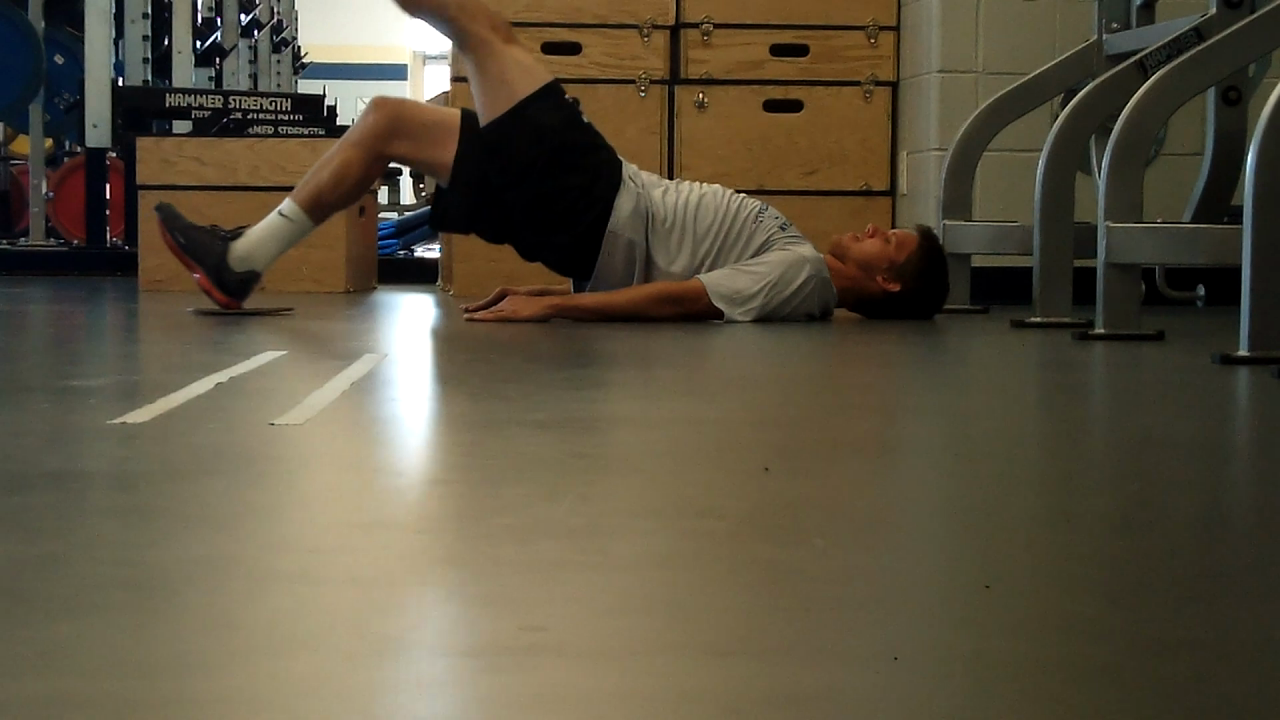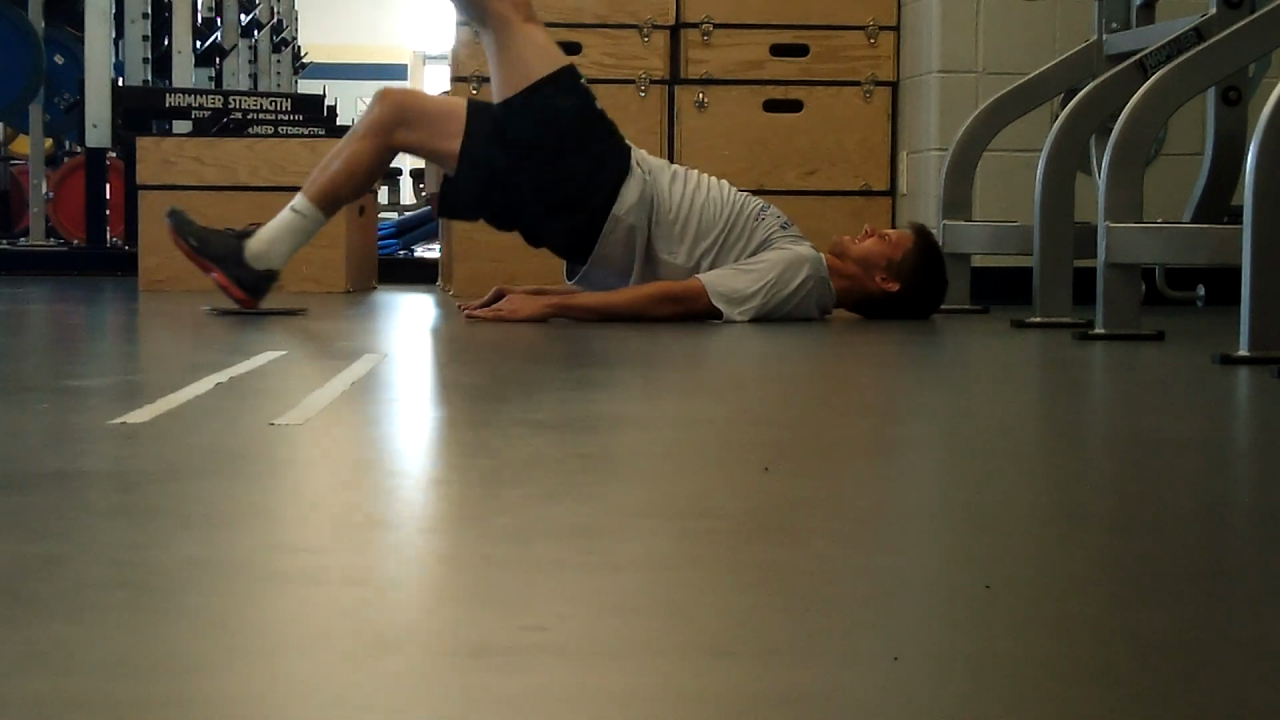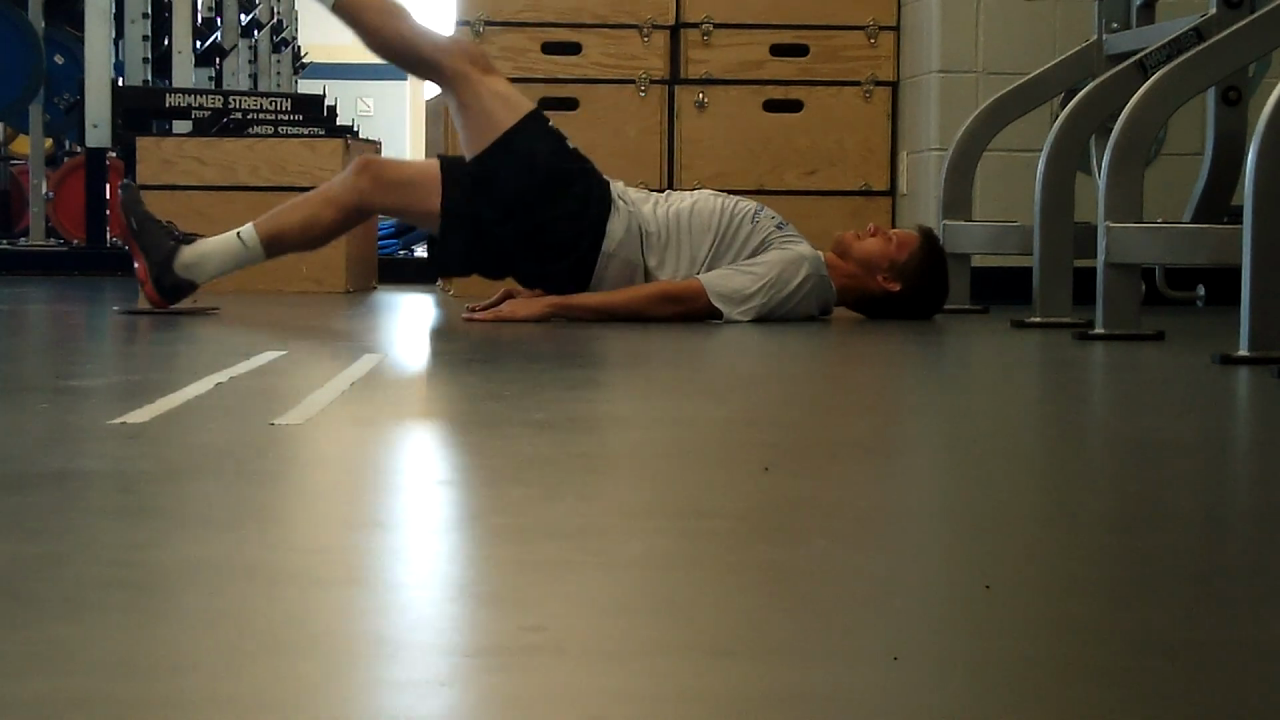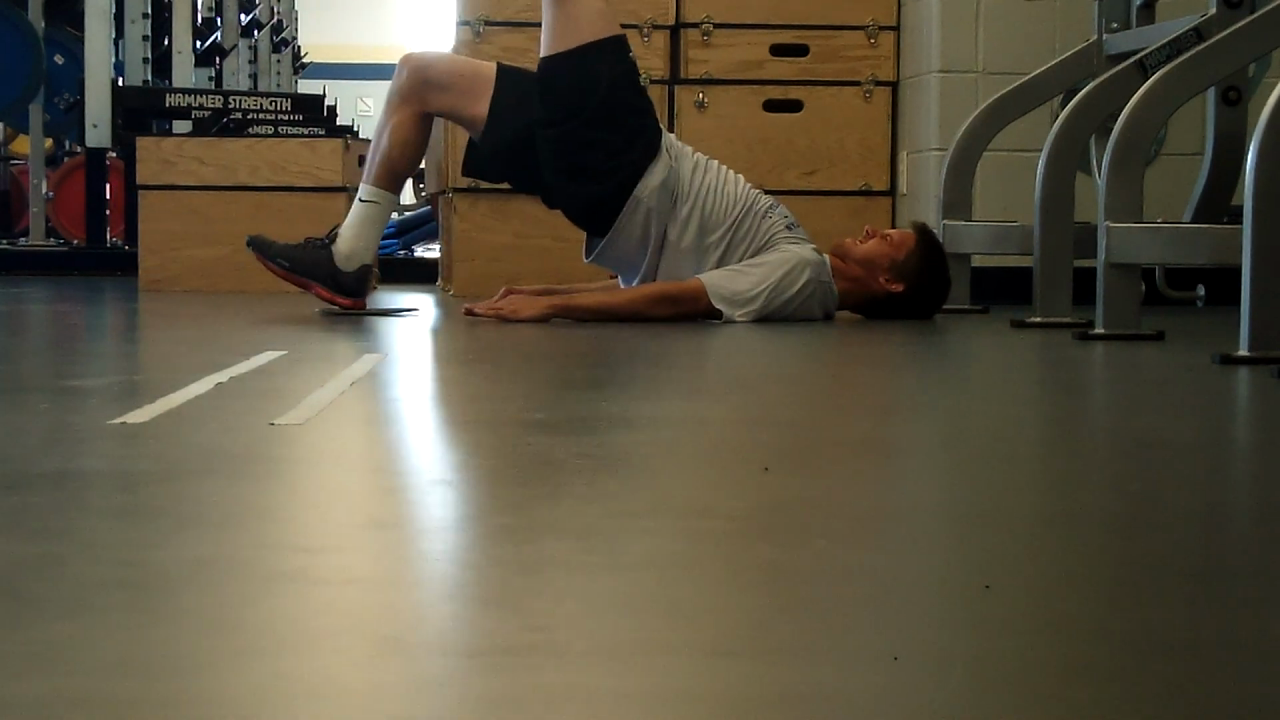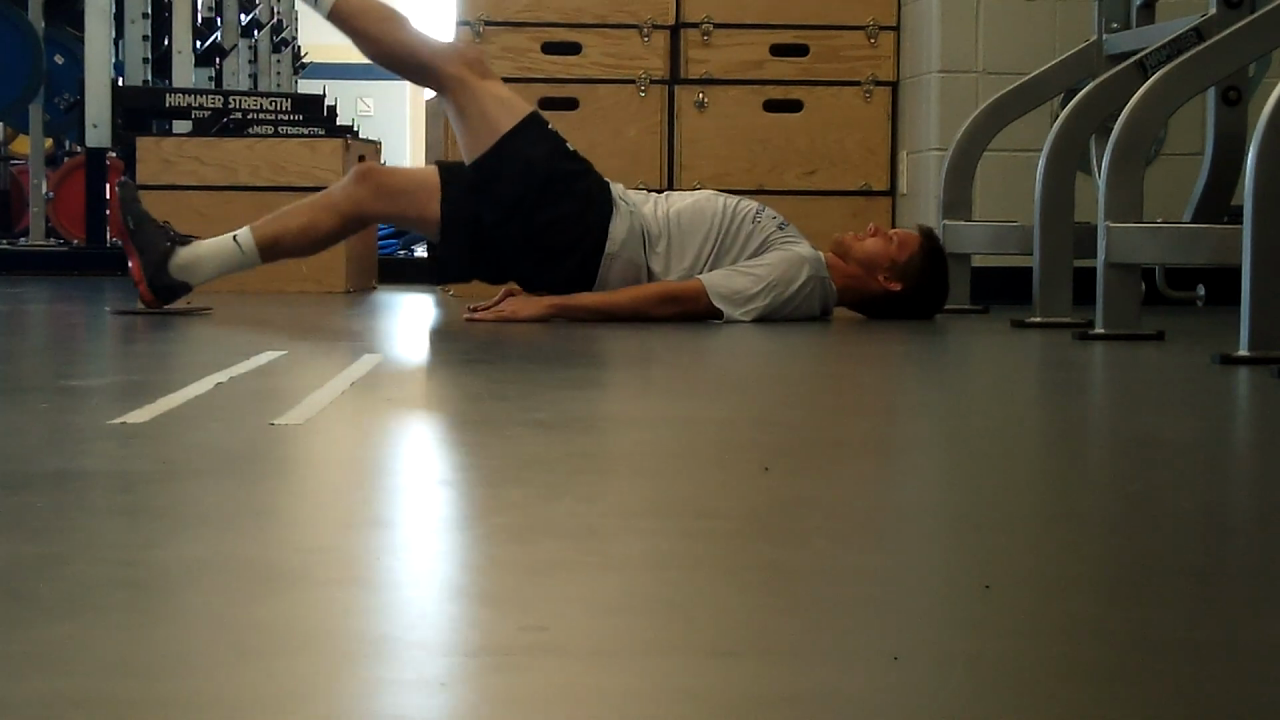
dt=1s
person 1, frame 1
left shoulder: (801, 273)
right shoulder: (797, 269)
left elbow: (677, 300)
left wrist: (551, 305)
right wrist: (560, 287)
left hip: (597, 210)
right hip: (599, 211)
right knee: (389, 118)
right ankle: (245, 258)
person 1, frame 2
left shoulder: (800, 273)
right shoulder: (795, 267)
left elbow: (677, 301)
left wrist: (551, 305)
left hip: (602, 193)
right hip: (604, 198)
right knee: (391, 112)
right ankle: (259, 257)
person 1, frame 3
left shoulder: (800, 273)
right shoulder: (794, 266)
left elbow: (677, 298)
left wrist: (549, 306)
right wrist: (545, 285)
left hip: (588, 232)
right hip: (592, 229)
right knee: (370, 178)
right ankle: (186, 265)
person 1, frame 4
left shoulder: (801, 277)
right shoulder: (798, 268)
left elbow: (678, 302)
left wrist: (553, 306)
right knee: (417, 78)
right ankle: (350, 259)
person 1, frame 5
left shoulder: (799, 273)
right shoulder: (795, 266)
left elbow: (676, 299)
left wrist: (550, 306)
left hip: (587, 235)
right hip: (594, 231)
left knee: (459, 69)
right knee: (369, 186)
right ankle: (181, 266)
